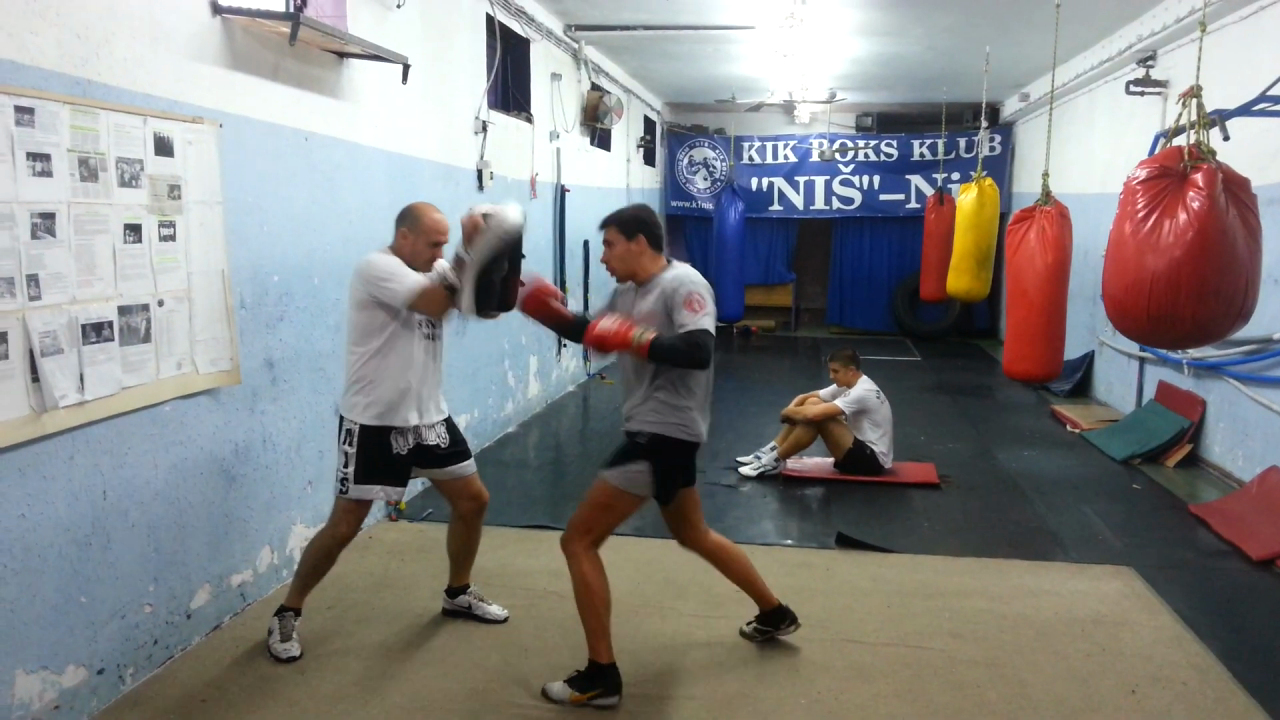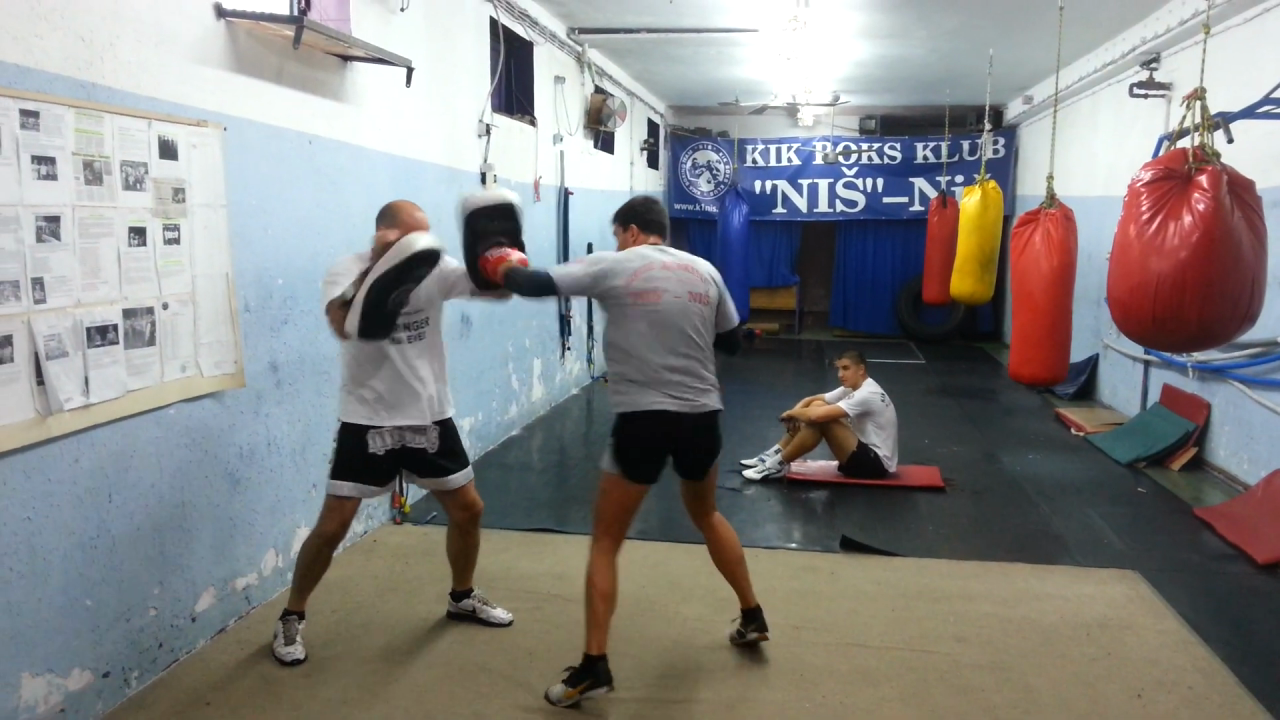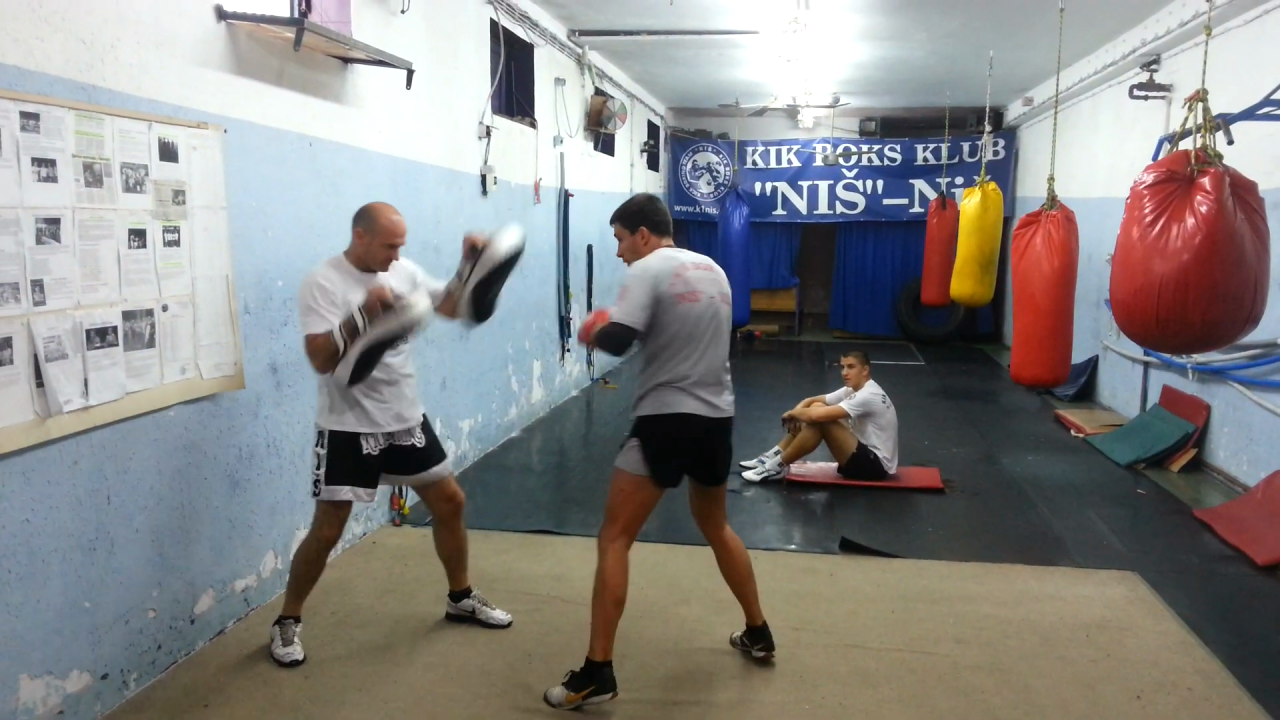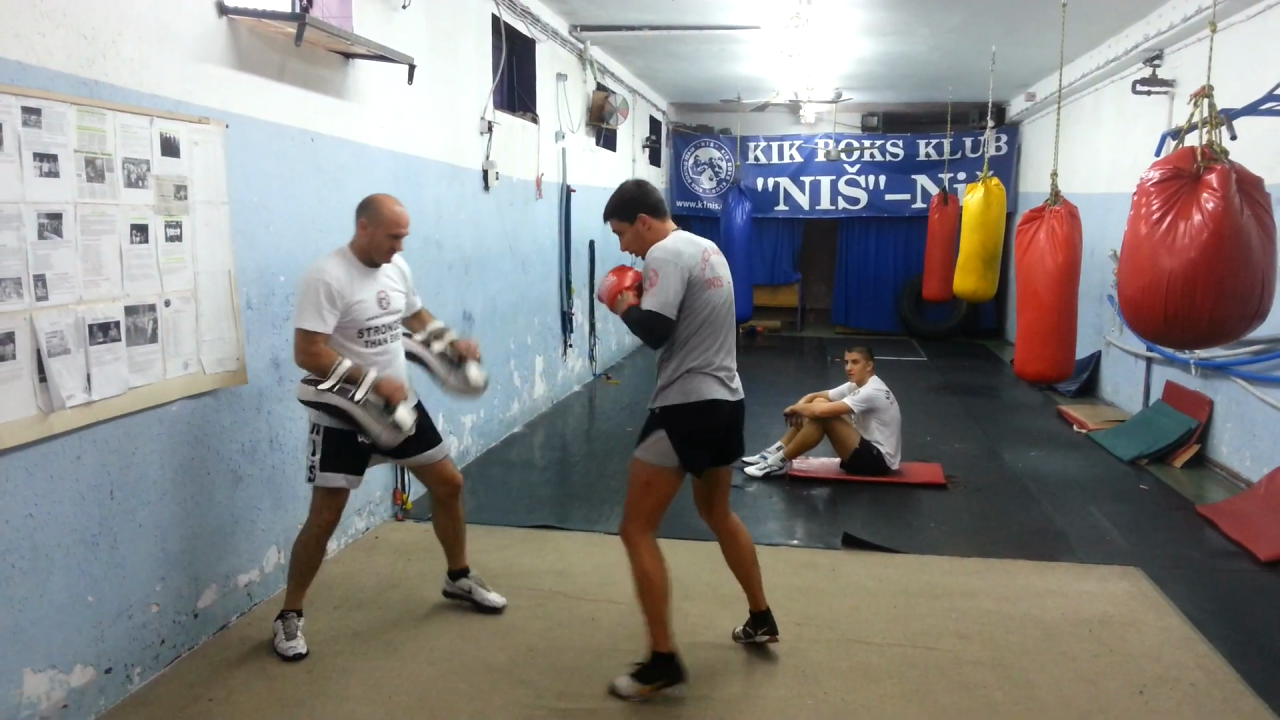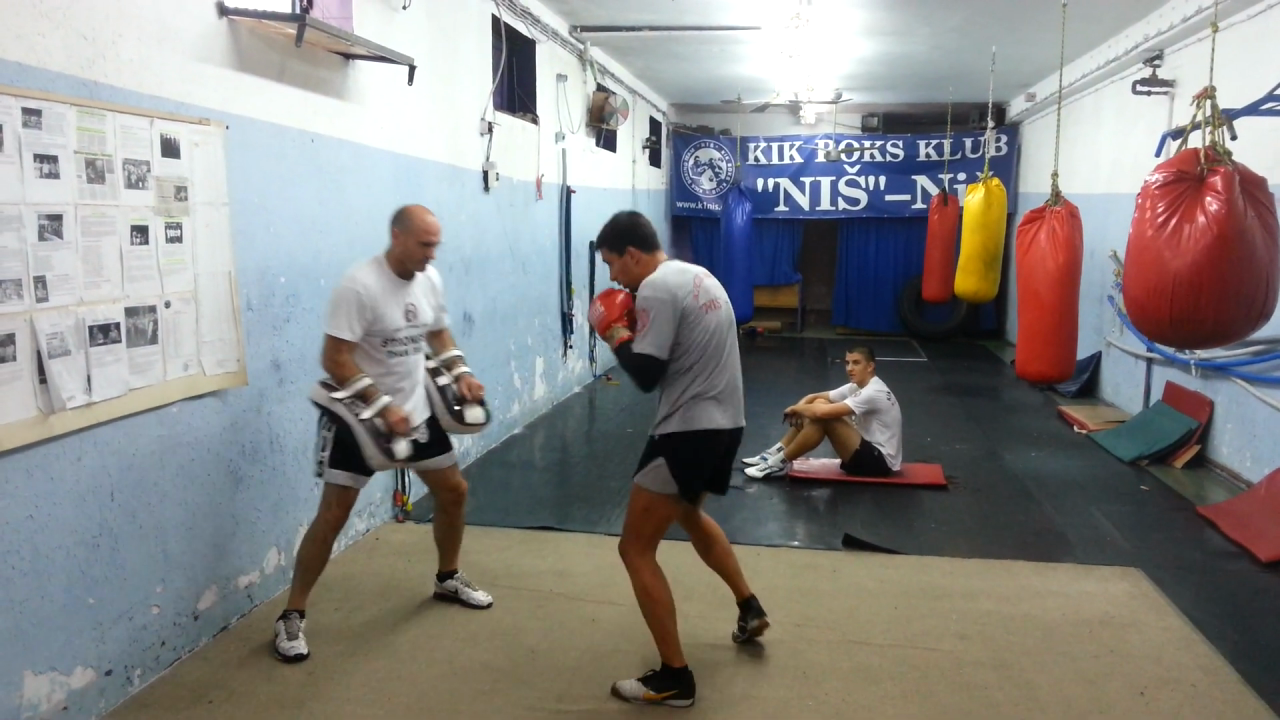
dt=0.2s
person 1, frame 1
left shoulder: (682, 283)
right shoulder: (628, 290)
left elbow: (697, 353)
right elbow: (596, 332)
left wrist: (634, 342)
right wrist: (554, 311)
left hip: (660, 439)
right hip: (676, 434)
left knee: (577, 543)
right knee: (694, 536)
left ankle: (602, 675)
right ankle: (775, 612)
person 1, frame 2
left shoulder: (614, 266)
right shoulder: (705, 272)
left elbow: (546, 283)
right elbow: (731, 341)
left wrist: (507, 270)
left hip: (642, 417)
right hip: (702, 414)
left knee: (604, 541)
right knee: (707, 516)
left ankle: (593, 668)
right ankle: (753, 617)
person 1, frame 3
left shoulder: (646, 271)
right shoulder: (712, 270)
left elbow: (620, 339)
left wrist: (596, 333)
left hip: (665, 420)
right hip: (716, 419)
left knee: (614, 539)
right knee: (716, 528)
left ankle: (596, 671)
right ankle: (758, 633)
person 1, frame 4
left shoulder: (665, 254)
right shoulder: (705, 248)
left elbow: (654, 331)
left wrist: (623, 304)
right wrist: (639, 298)
left hip: (685, 406)
right hip: (726, 400)
left knee: (636, 530)
right knee: (716, 510)
left ankle: (663, 663)
right ankle: (760, 619)
person 1, frame 5
left shoulder: (657, 289)
right shoulder: (698, 275)
left elbow: (646, 373)
left wrist: (612, 334)
right wrist: (635, 324)
left hip: (688, 432)
right hip: (727, 425)
left knee: (636, 550)
right knee: (691, 514)
left ankle: (674, 676)
right ankle: (748, 607)
person 2, frame 1
left shoulder: (433, 270)
right shoulder: (378, 267)
right elbow: (435, 304)
right wrist: (468, 250)
left hip: (427, 415)
right hip: (375, 422)
left knee: (473, 500)
right knee: (343, 528)
left ankle: (458, 594)
right ankle: (288, 613)
person 2, frame 2
left shoulder: (432, 269)
right shoulder: (346, 271)
right elbow: (342, 323)
right wrist: (374, 262)
left hip: (430, 418)
right hip: (366, 422)
left knee: (467, 509)
right knee: (331, 528)
left ankle: (463, 597)
right ankle: (291, 618)
person 2, frame 3
left shoulder: (403, 272)
right shoulder: (322, 284)
left elbow: (451, 306)
right elbow: (320, 355)
left wrist: (473, 262)
right wrist: (363, 312)
left hip: (405, 418)
right hip: (348, 427)
left knee: (450, 502)
right knee: (326, 531)
left ankle: (462, 599)
right ankle: (287, 622)
person 2, frame 4
left shoulder: (396, 268)
right shoulder: (324, 277)
left elbow: (415, 317)
right elbow: (308, 353)
left wrist: (452, 343)
right wrist: (371, 384)
left hip: (401, 407)
right hip: (342, 418)
left knee: (448, 484)
right knee: (324, 517)
left ankle: (460, 578)
right ankle: (290, 616)
person 2, frame 5
left shoulder: (430, 279)
right shoulder: (358, 285)
left elbow: (438, 335)
right elbow: (334, 360)
left wrist: (461, 376)
right wrist: (380, 408)
left hip: (412, 412)
left knee: (453, 491)
right knee: (332, 515)
left ankle: (448, 578)
right ankle: (292, 615)
